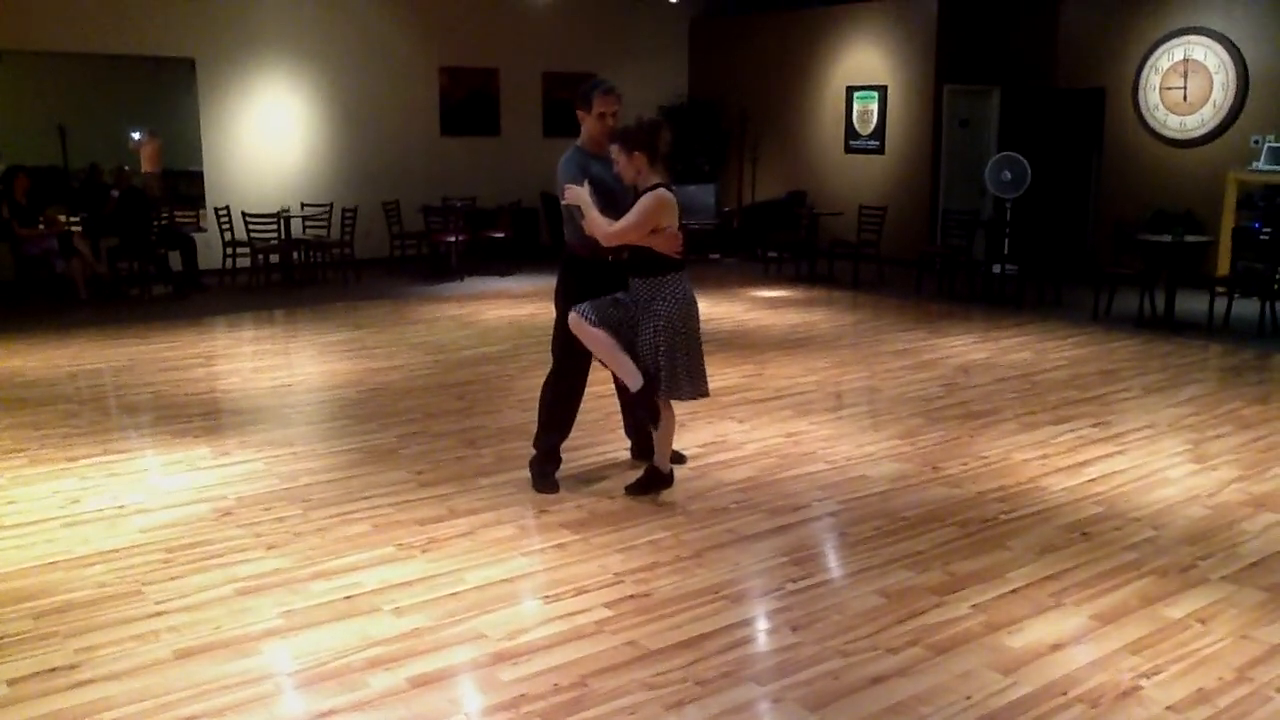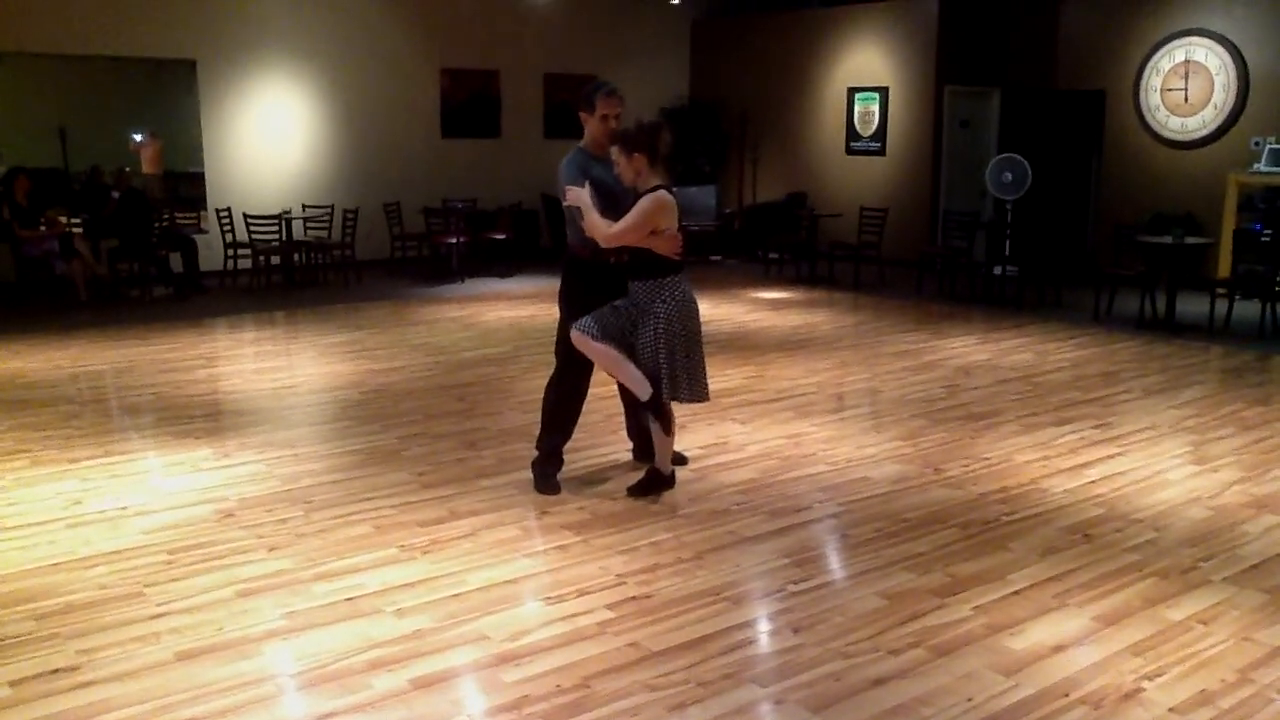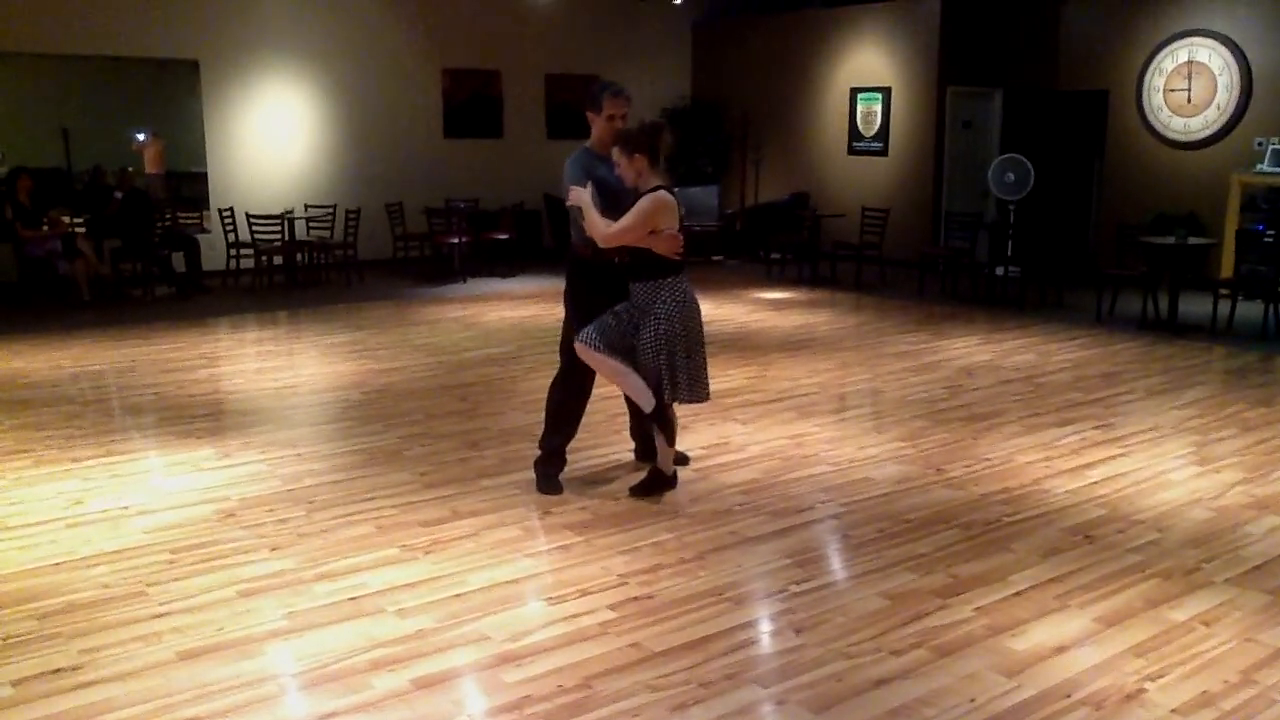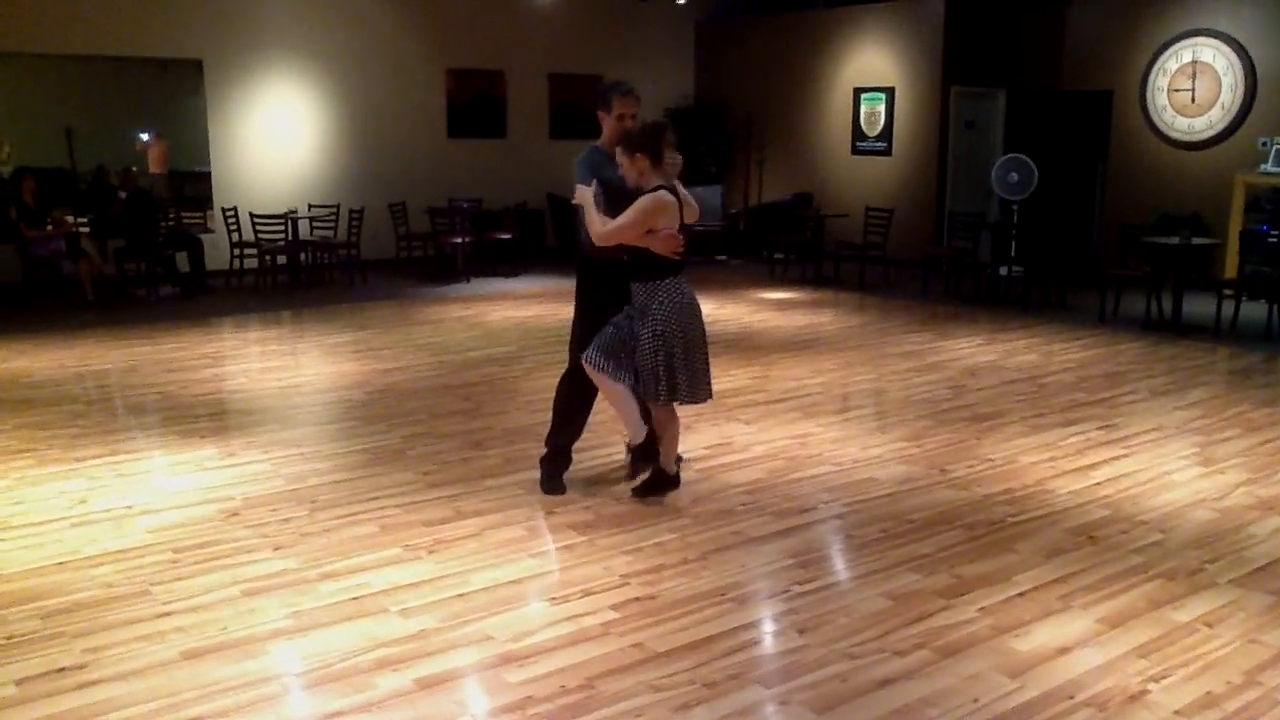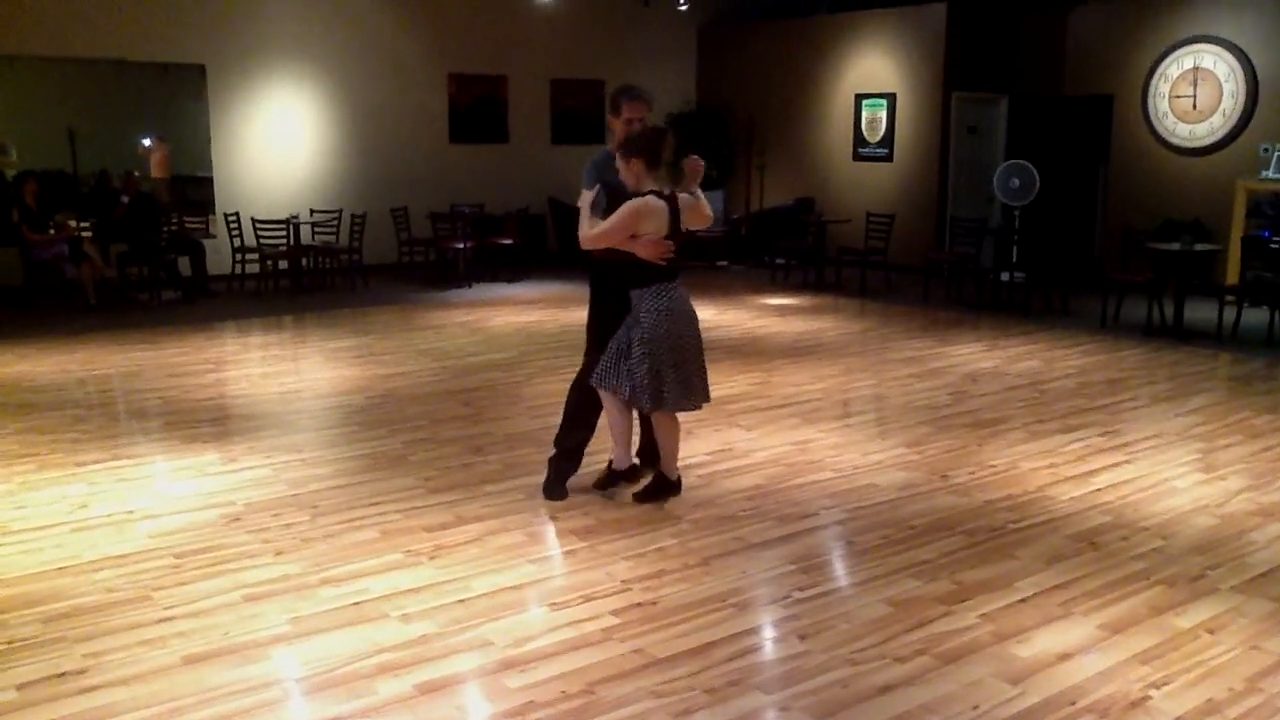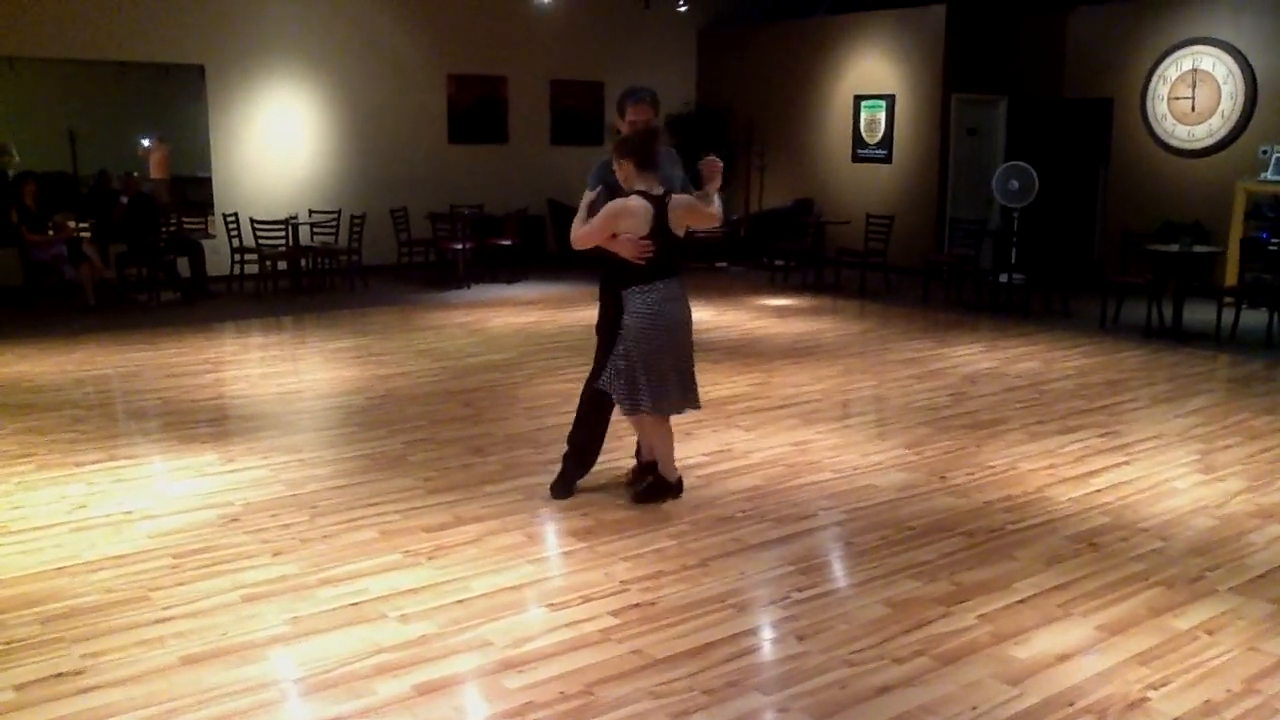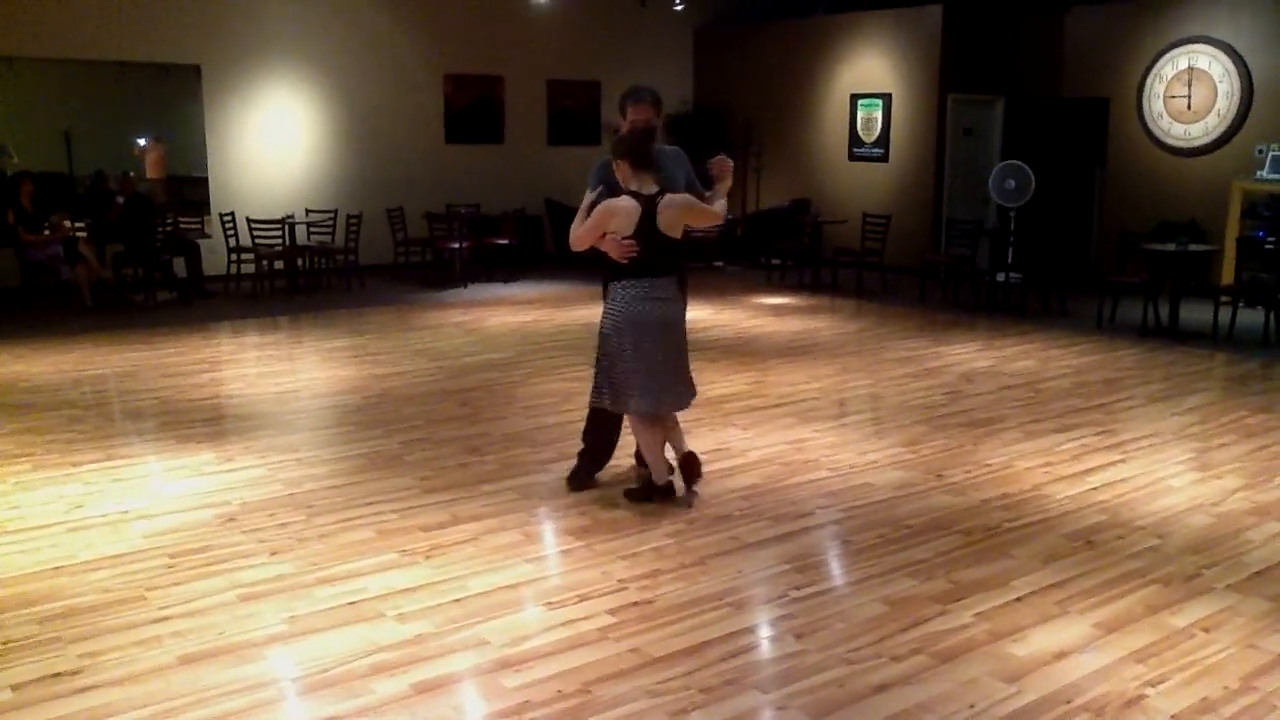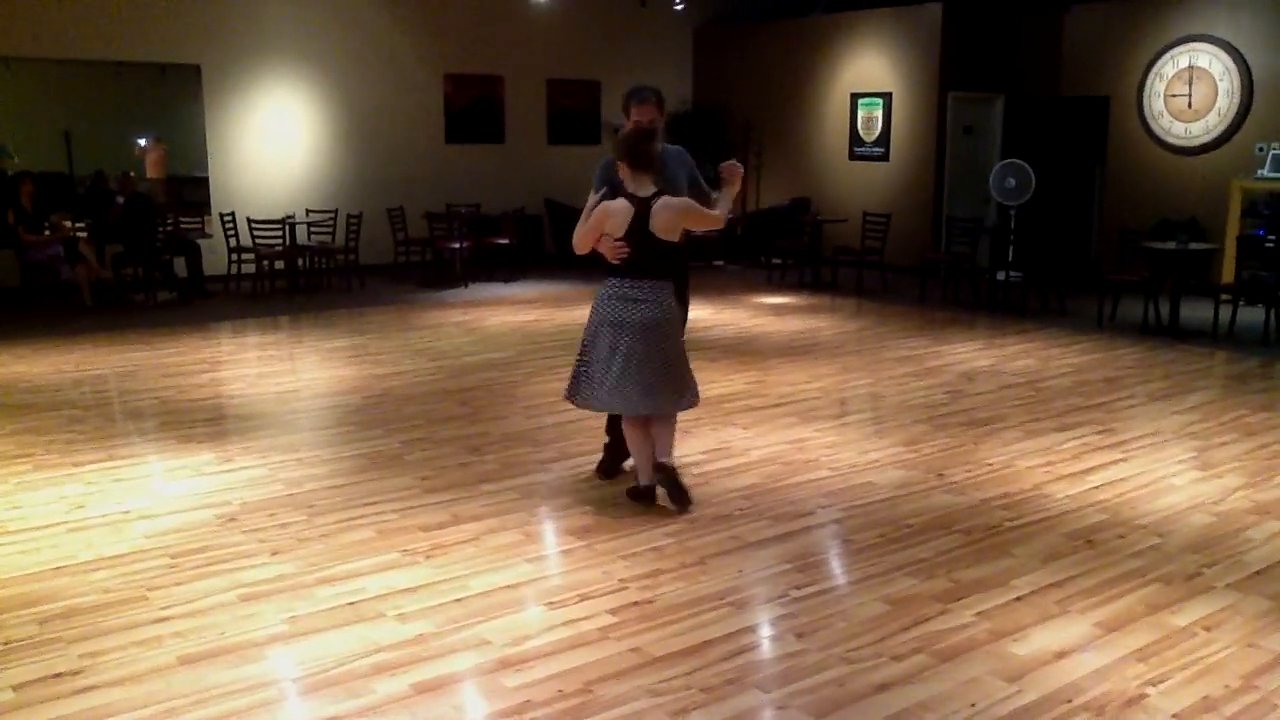
dt=0.2s
person 1, frame 1
left shoulder: (618, 158)
right shoulder: (573, 165)
right wrist: (651, 241)
left hip: (619, 272)
right hip: (583, 275)
right knee: (569, 369)
left ankle: (645, 442)
right ankle: (544, 459)
person 1, frame 2
right shoulder: (575, 166)
right wrist: (651, 242)
left hip: (623, 274)
right hip: (586, 277)
right knee: (572, 371)
left ankle: (647, 443)
right ankle: (546, 461)
person 1, frame 3
right shoulder: (580, 166)
right wrist: (652, 241)
left hip: (629, 275)
right hip: (591, 277)
right knee: (577, 369)
left ankle: (648, 443)
right ankle: (549, 461)
person 1, frame 4
right shoulder: (589, 164)
right wrist: (649, 241)
right hip: (601, 274)
right knee: (585, 367)
left ankle: (649, 445)
right ankle: (554, 460)
person 1, frame 5
right shoulder: (600, 168)
right wrist: (635, 245)
right hip: (613, 278)
right knee: (596, 371)
left ankle: (648, 454)
right ankle: (562, 465)
person 1, frame 6
left shoulder: (669, 159)
right shoulder: (607, 170)
left wrist: (711, 183)
right wrist: (616, 244)
right hip: (622, 279)
right knee: (608, 370)
right ankle: (574, 465)
person 1, frame 7
left shoulder: (675, 158)
right shoulder: (609, 168)
left elbow: (702, 207)
right elbow: (588, 224)
left wrist: (722, 182)
right wrist: (606, 244)
left ankle: (650, 452)
right ankle: (591, 459)
person 1, frame 8
left shoulder: (679, 159)
right shoulder: (612, 168)
left elbow: (707, 209)
left wrist: (730, 185)
right wrist: (604, 245)
left hip: (671, 271)
right ankle: (617, 450)
person 2, frame 1
left shoulder: (658, 198)
right shoulder: (650, 195)
left elbow: (609, 236)
left wrist: (584, 200)
left hip: (664, 300)
right hip: (644, 297)
left knee: (659, 393)
right knee: (579, 318)
left ankle: (661, 470)
right ankle: (642, 385)
person 2, frame 2
left shoulder: (657, 201)
right shoulder: (652, 197)
left elbow: (607, 237)
left wrist: (584, 202)
left hip: (664, 303)
right hip: (644, 300)
left knee: (659, 392)
right knee: (582, 333)
left ankle: (662, 472)
right ankle: (648, 393)
person 2, frame 3
left shoulder: (655, 201)
right shoulder: (659, 197)
left elbow: (607, 237)
left wrist: (585, 202)
left hip: (664, 303)
right hip: (646, 301)
left knee: (661, 395)
right knee: (587, 344)
left ankle: (665, 472)
person 2, frame 4
left shoulder: (654, 202)
right shoulder: (672, 196)
left elbow: (602, 235)
right elbow: (691, 213)
left wrist: (587, 201)
right wrist: (673, 177)
left hip: (664, 304)
right hip: (650, 302)
left knee: (660, 396)
right knee: (596, 360)
left ankle: (668, 472)
right ankle: (641, 436)
person 2, frame 5
left shoulder: (639, 207)
right shoulder: (681, 203)
left elbow: (589, 240)
right elbow: (705, 217)
left wrist: (586, 204)
right wrist: (695, 187)
left hip: (656, 309)
right hip: (666, 304)
left knee: (657, 402)
right knee: (611, 383)
left ankle: (669, 478)
right ankle: (621, 461)
person 2, frame 6
left shoulder: (622, 208)
right shoulder: (681, 204)
left elbow: (578, 241)
right elbow: (714, 217)
left wrist: (585, 204)
right wrist: (712, 189)
left hip: (644, 308)
right hip: (673, 303)
left knee: (646, 403)
right knee: (647, 397)
left ankle: (669, 477)
right ankle: (653, 462)
person 2, frame 7
left shoulder: (612, 208)
right shoulder: (678, 205)
left elbow: (576, 243)
right elbow: (717, 215)
right wrist: (722, 188)
left hip: (627, 306)
right hip: (667, 305)
left knee: (635, 401)
right knee: (657, 393)
left ankle: (658, 479)
right ankle: (684, 455)
person 2, frame 8
left shoulder: (609, 210)
right shoulder: (676, 208)
left elbow: (580, 246)
right elbow: (717, 219)
left wrist: (589, 207)
right wrist: (730, 189)
left hip: (614, 306)
right hip: (657, 308)
left knee: (628, 400)
right knee: (662, 397)
left ankle: (646, 480)
right ankle: (664, 464)
